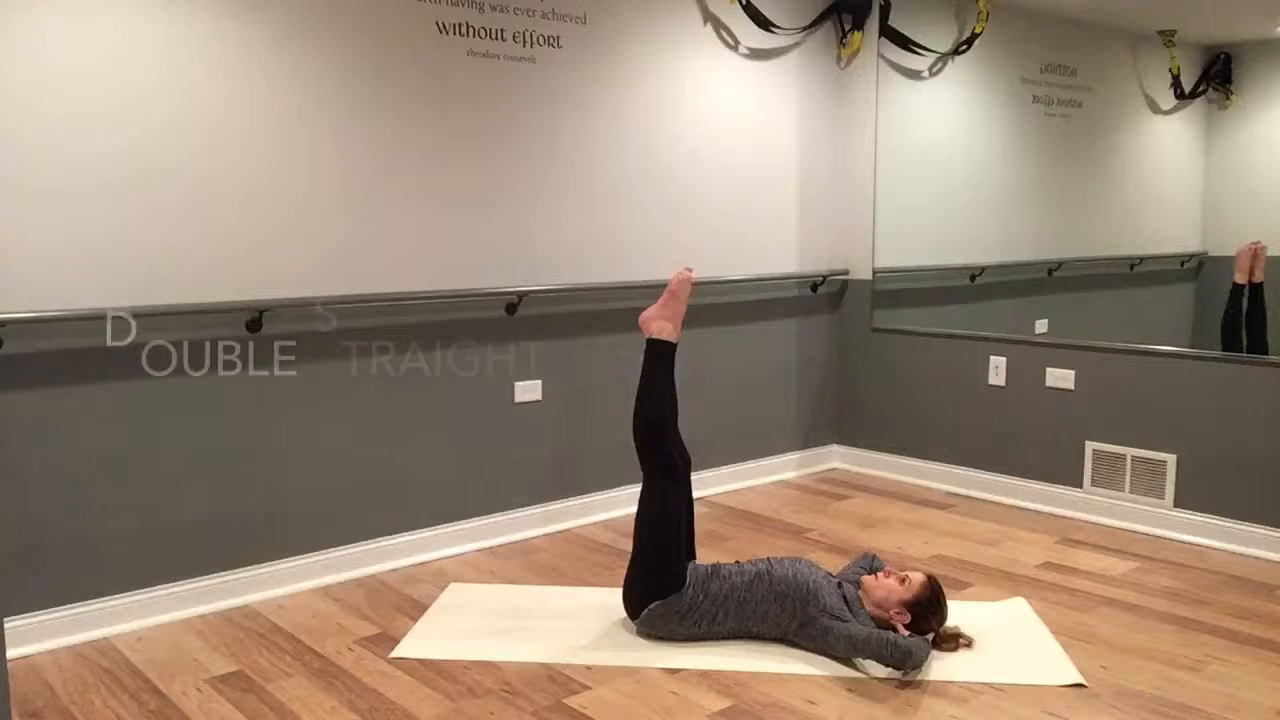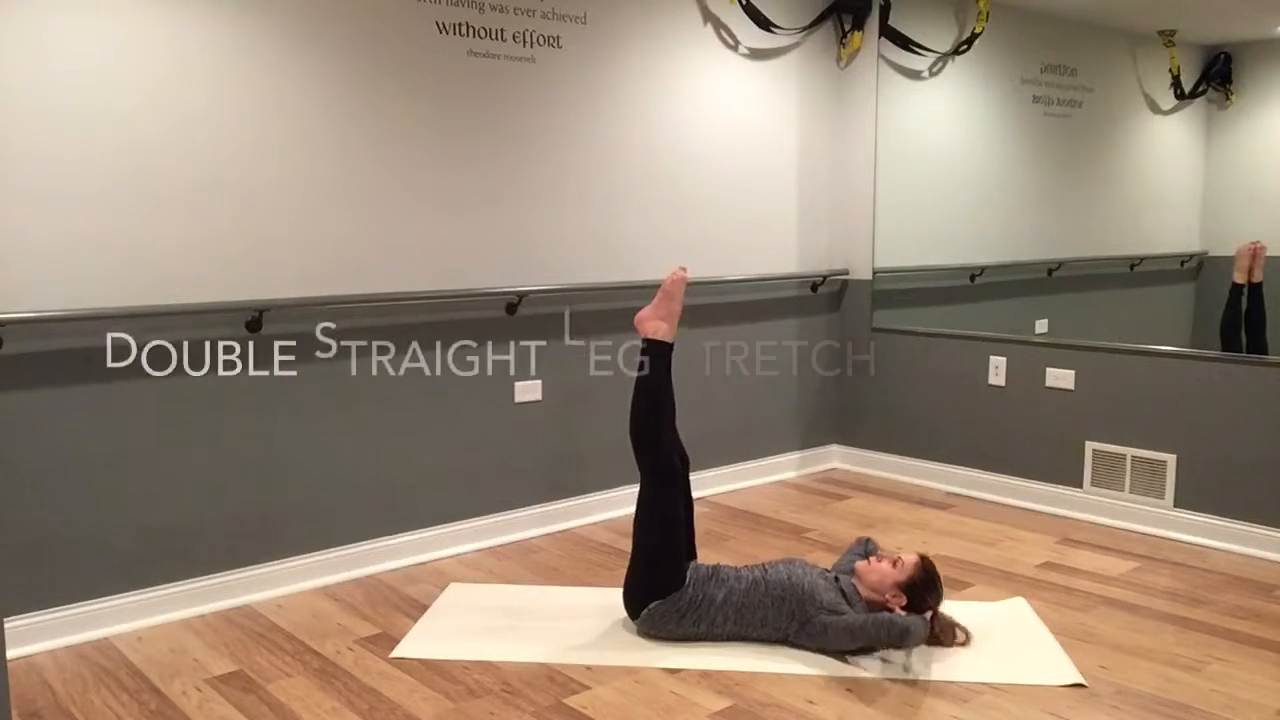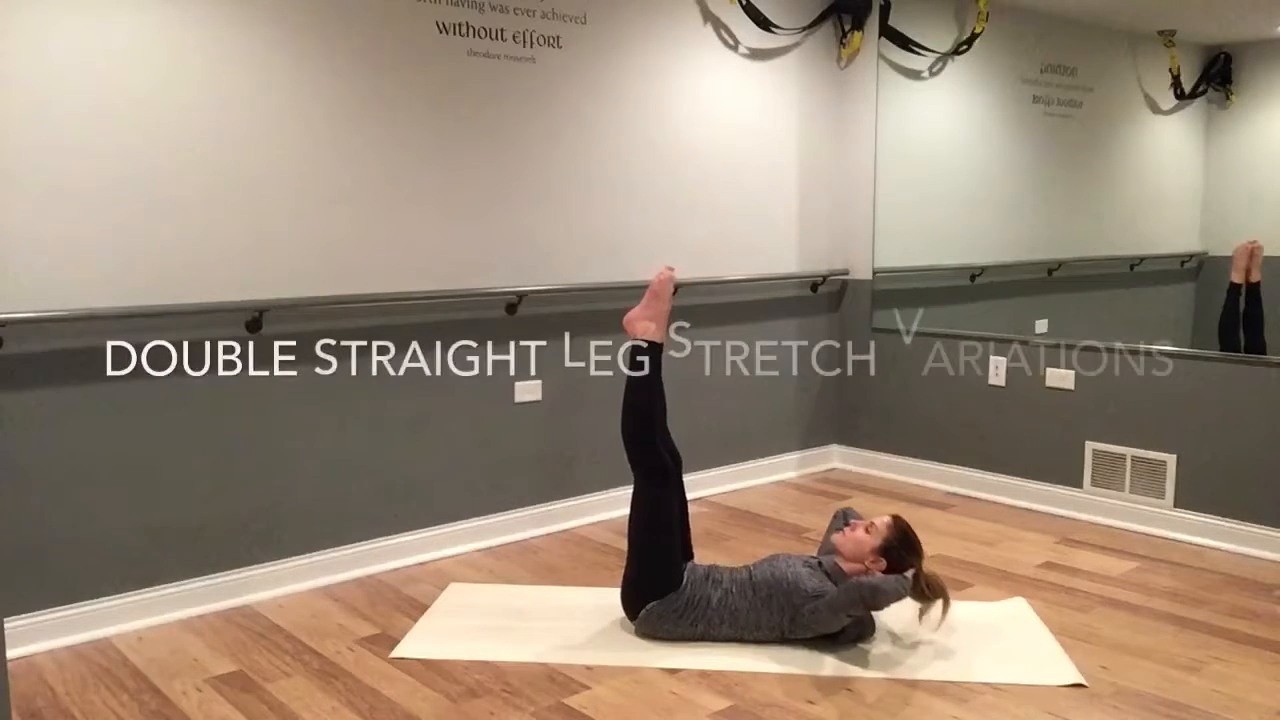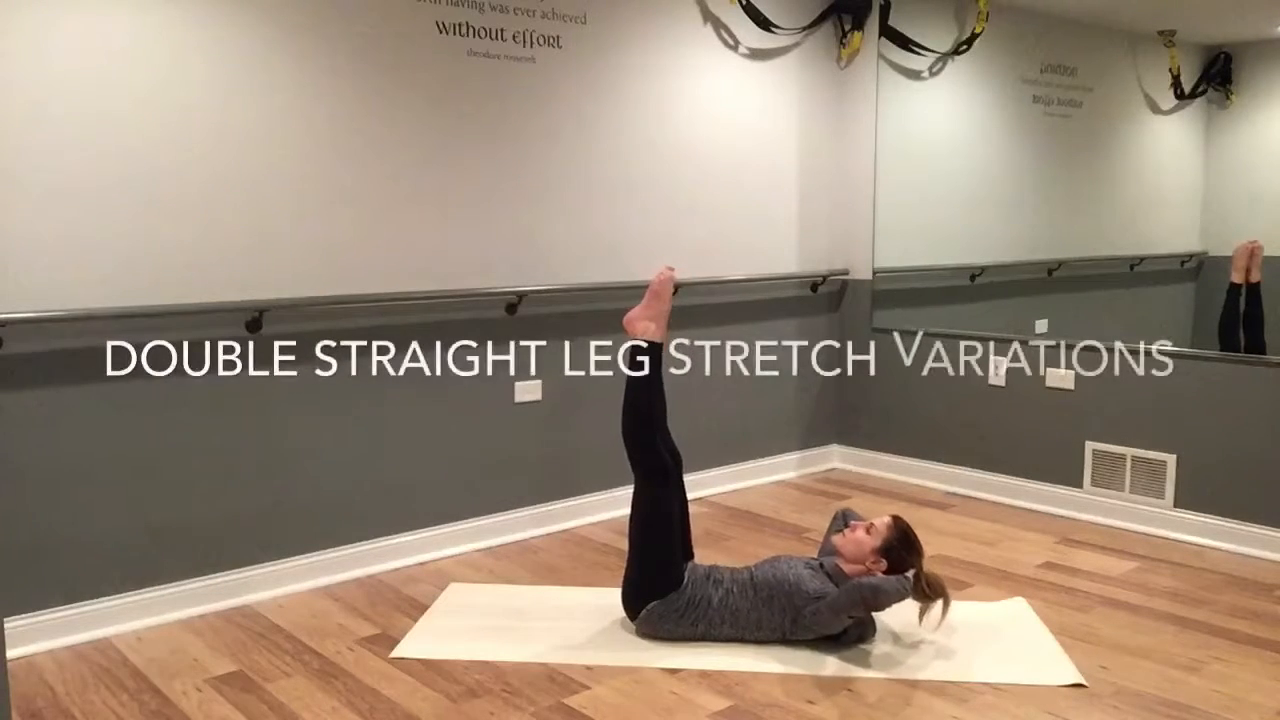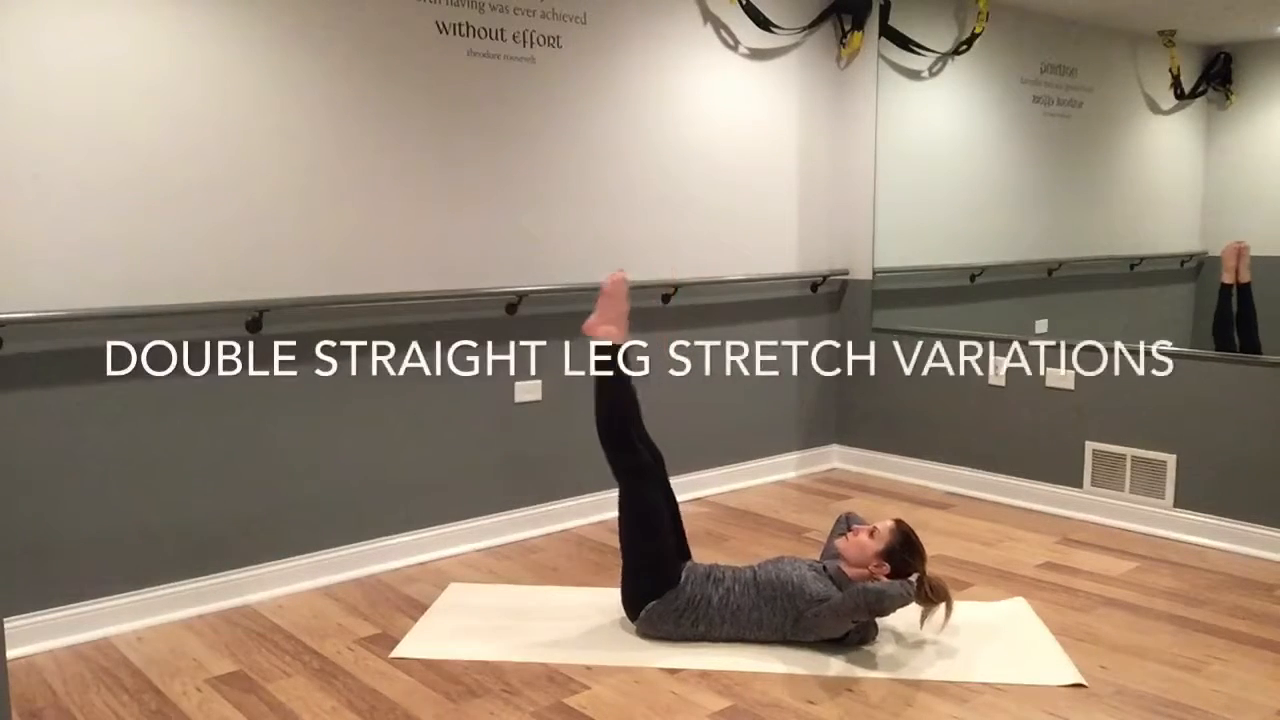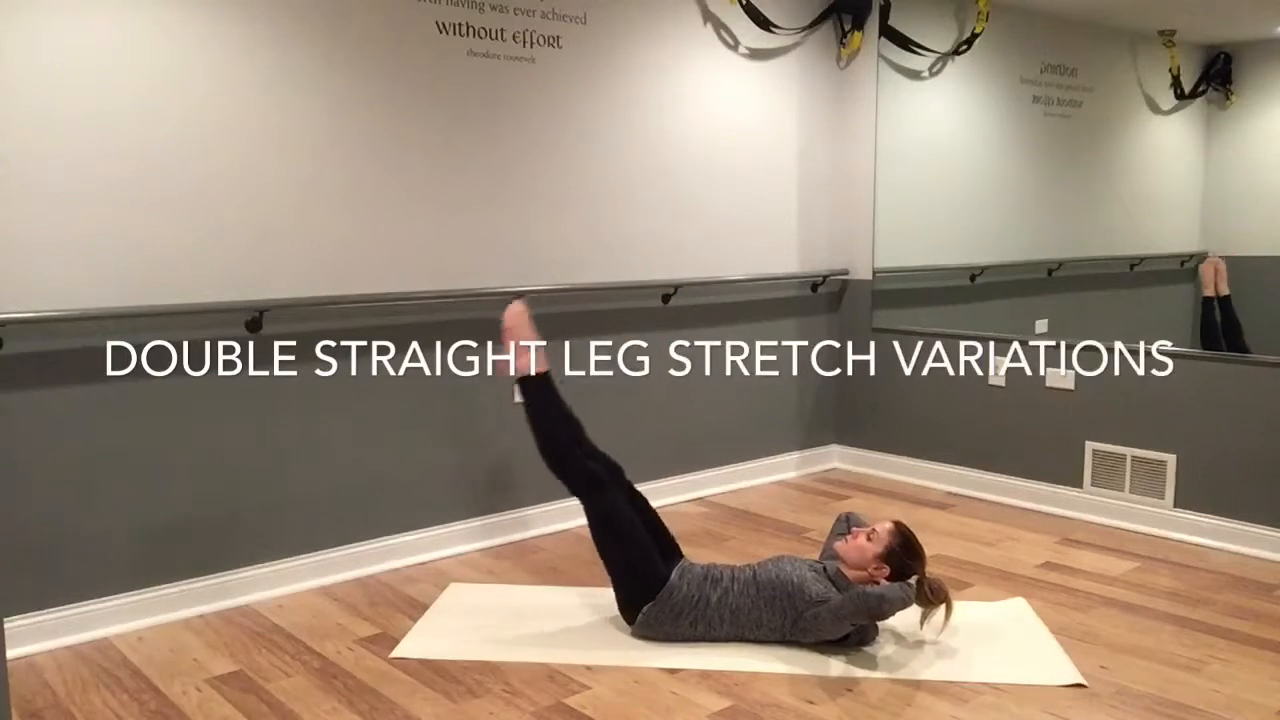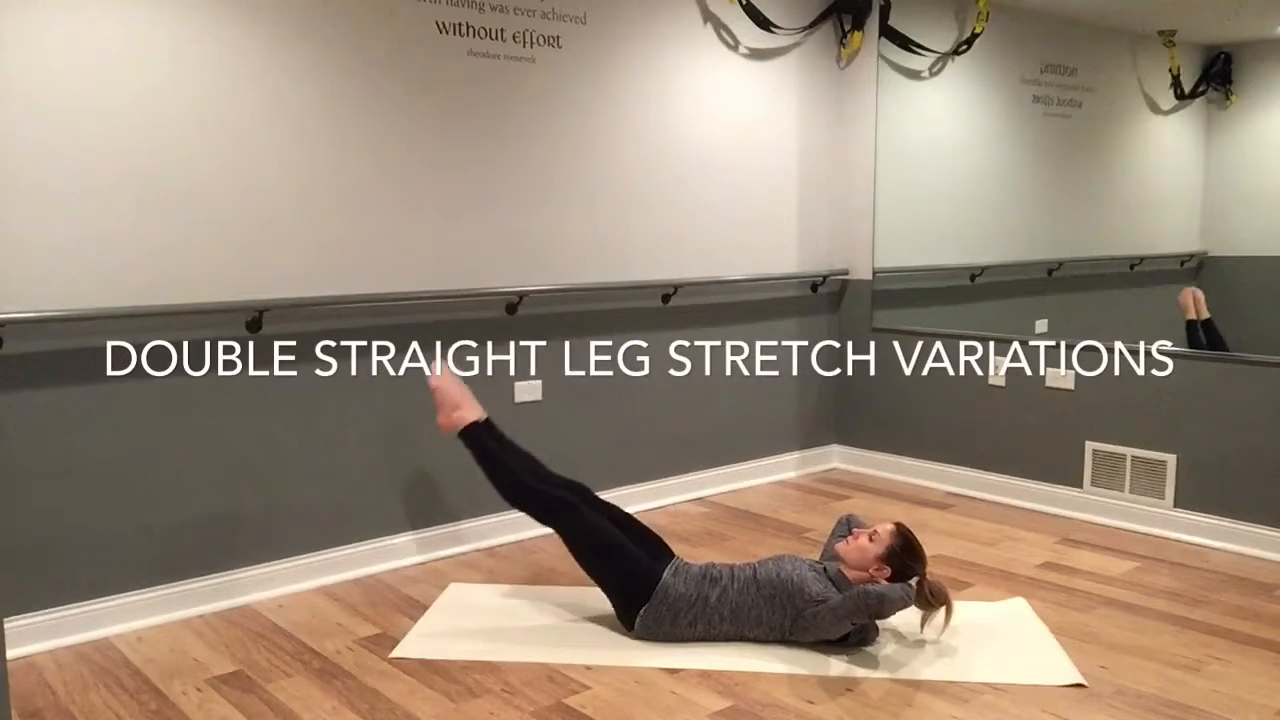
dt=0.4s
person 1, frame 1
left shoulder: (843, 625)
right shoulder: (847, 593)
left elbow: (906, 653)
right elbow: (869, 557)
left wrist: (921, 638)
left hip: (663, 604)
right hip: (688, 589)
left knee: (664, 468)
left ankle: (663, 336)
right ankle: (662, 336)
person 1, frame 2
left shoulder: (843, 623)
right shoulder: (842, 585)
left elbow: (901, 630)
right elbow: (864, 543)
left wrist: (920, 619)
left hip: (663, 603)
right hip: (689, 587)
left knee: (663, 470)
left ankle: (658, 337)
right ankle: (657, 337)
person 1, frame 3
left shoulder: (832, 607)
right shoulder: (830, 571)
left elbow: (872, 589)
right elbow: (844, 513)
left wrist: (904, 581)
left hip: (661, 604)
right hip: (683, 588)
left knee: (655, 469)
left ankle: (648, 338)
person 1, frame 4
left shoulder: (832, 606)
right shoulder: (830, 572)
left elbow: (871, 590)
right elbow: (843, 514)
left wrist: (905, 581)
left hip: (662, 603)
right hip: (684, 588)
left knee: (655, 469)
left ankle: (648, 338)
person 1, frame 5
left shoulder: (834, 611)
right shoulder: (833, 574)
left elbow: (876, 595)
right elbow: (847, 518)
left wrist: (909, 585)
left hip: (662, 604)
right hip: (683, 586)
left knee: (637, 470)
right knee: (647, 464)
left ankle: (611, 341)
person 1, frame 6
left shoulder: (831, 611)
right shoulder: (831, 576)
left elbow: (877, 599)
right elbow: (847, 517)
left wrist: (907, 589)
right wrist: (896, 557)
left hip: (659, 605)
right hip: (680, 582)
left knee: (593, 483)
right knee: (608, 476)
left ankle: (533, 374)
right ankle: (533, 375)
person 1, frame 7
left shoulder: (832, 613)
right shoulder: (831, 575)
left elbow: (879, 598)
right elbow: (846, 519)
left wrist: (910, 588)
right wrist: (901, 561)
left hip: (660, 606)
right hip: (678, 581)
left knee: (565, 510)
right knee: (578, 499)
left ankle: (469, 422)
right ankle: (473, 423)
